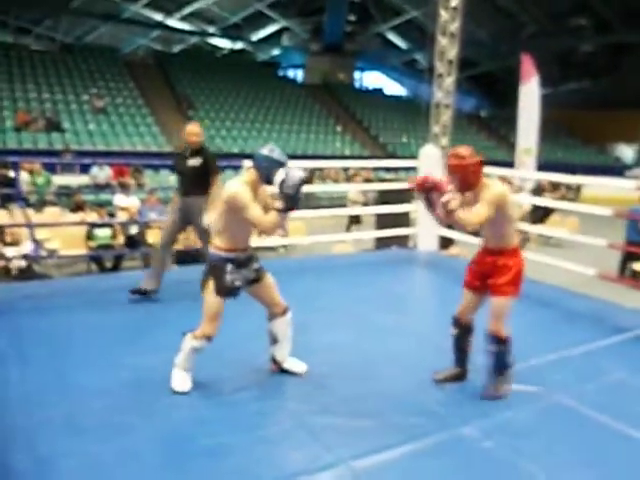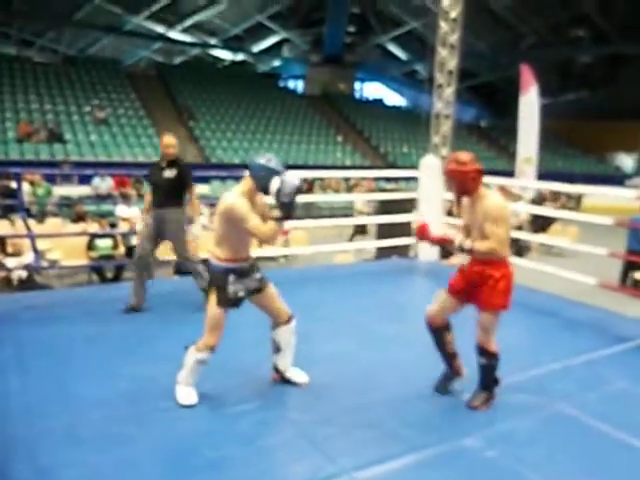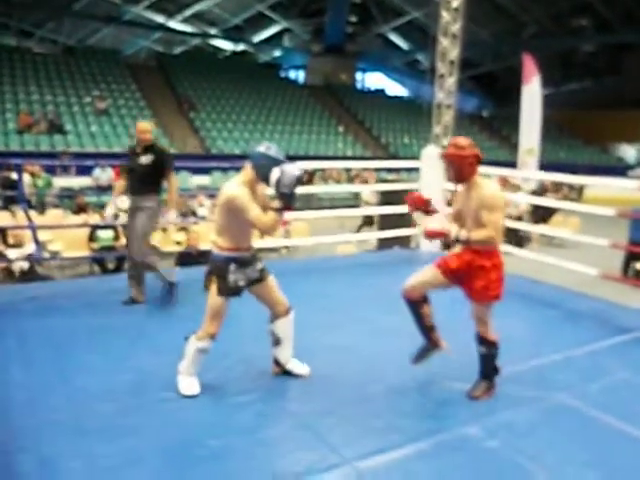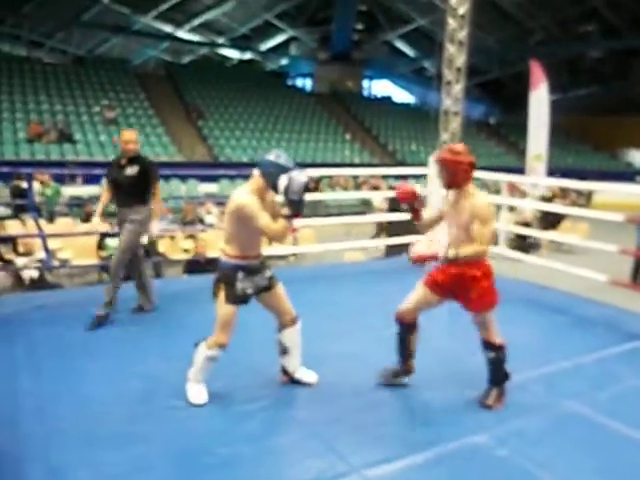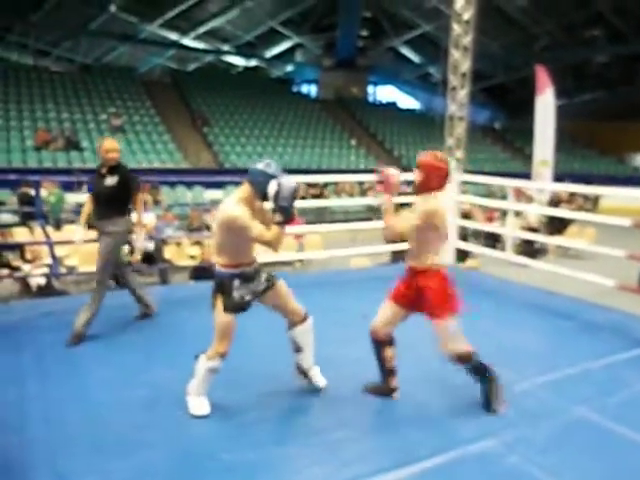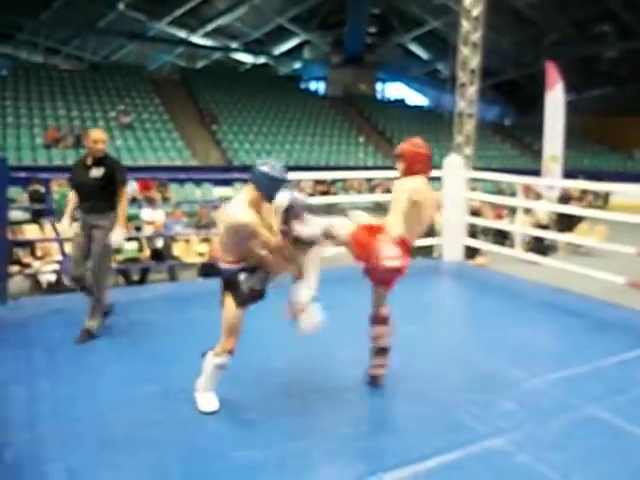
dt=0.2s
person 1, frame 1
left shoulder: (496, 191)
right shoulder: (470, 193)
left elbow: (469, 223)
right elbow: (448, 218)
left wrist: (446, 196)
right wrist: (428, 195)
left hip: (507, 260)
right hip: (485, 256)
left knee: (496, 325)
right knee: (462, 316)
left ankle: (500, 374)
right ankle: (460, 368)
person 1, frame 2
left shoulder: (494, 204)
right shoulder: (467, 202)
left elbow: (496, 248)
left wrist: (456, 241)
right wrist: (438, 236)
left hip: (494, 273)
right hip: (472, 268)
left knee: (485, 338)
right knee: (434, 318)
left ankle: (487, 389)
right ankle: (453, 367)
person 1, frame 3
left shoulder: (490, 193)
right shoulder: (463, 190)
left elbow: (493, 236)
left wrist: (452, 233)
right wrist: (429, 210)
left hip: (485, 263)
right hip: (462, 256)
left knee: (482, 326)
right knee: (412, 289)
left ankle: (488, 379)
right ankle: (432, 339)
person 1, frame 4
left shoulder: (481, 204)
right shoulder: (451, 198)
left elbow: (481, 248)
right elbow: (428, 225)
left wrist: (440, 254)
right wrist: (413, 206)
left hip: (473, 272)
right hip: (448, 270)
left knee: (488, 332)
right knee: (405, 312)
left ankle: (498, 384)
right ankle: (405, 365)
person 1, frame 5
left shoulder: (429, 204)
right shoulder: (427, 202)
left elbow: (394, 231)
left wrist: (387, 196)
left hip: (430, 280)
right hip: (414, 277)
left knee: (453, 347)
right knee: (378, 329)
left ankle: (487, 380)
right ankle: (389, 383)
person 1, frame 6
left shoulder: (411, 184)
right shoulder: (426, 189)
left elbow: (400, 218)
left wrist: (389, 246)
left hip: (389, 246)
right hip: (396, 252)
left knee: (333, 226)
right knee: (379, 310)
right ankle: (378, 364)
person 2, frame 1
left shoulder: (260, 189)
right shoulder: (237, 192)
left elbow: (275, 221)
right elbow: (267, 227)
left wrist: (288, 199)
right wrist: (286, 200)
left hip: (246, 258)
right hip: (222, 263)
left knee: (280, 308)
right knee: (208, 330)
left ankle: (280, 359)
right ankle: (182, 367)
person 2, frame 2
left shoulder: (257, 197)
right shoulder: (234, 202)
left elbow: (271, 229)
right elbow: (266, 237)
left wrist: (284, 205)
right wrist: (283, 208)
left hip: (247, 267)
right hip: (224, 273)
left knee: (285, 316)
right knee: (210, 340)
left ankle: (282, 368)
right ankle: (185, 382)
person 2, frame 3
left shoulder: (257, 187)
right shoulder: (235, 192)
left elbow: (270, 217)
right elbow: (267, 227)
left wrist: (284, 197)
right wrist: (283, 198)
left hip: (248, 257)
right hip: (226, 263)
left knee: (282, 308)
right knee: (210, 328)
left ankle: (283, 361)
right ankle: (187, 372)
person 2, frame 4
left shoulder: (265, 194)
right shoulder: (244, 201)
left elbow: (278, 226)
right elbow: (277, 235)
left wrist: (292, 203)
right wrist: (292, 205)
left hip: (257, 265)
right hip: (233, 271)
left knee: (289, 318)
right knee: (221, 338)
left ankle: (291, 369)
right ankle: (195, 380)
person 2, frame 5
left shoulder: (253, 201)
right shoulder: (233, 213)
left elbow: (270, 230)
right elbow: (272, 241)
left wrist: (281, 208)
right wrist: (282, 211)
left hip: (254, 271)
right hip: (231, 280)
left knee: (299, 315)
right knee: (220, 347)
left ankle: (305, 367)
right ankle: (196, 392)
person 2, frame 6
left shoulder: (256, 199)
right shoulder: (240, 214)
right elbow: (276, 246)
left hip: (255, 261)
right hip: (238, 274)
right knee: (229, 344)
right ankle: (204, 388)
person 3, frame 1
left shoulder: (207, 156)
right shoulder: (181, 155)
left elbow: (215, 184)
left wrist: (212, 210)
right wrist: (174, 203)
left hip: (199, 204)
right hip: (181, 204)
left knee: (209, 246)
right knee: (165, 244)
right ankle: (149, 286)
person 3, frame 2
left shoulder: (182, 168)
right shoulder: (156, 167)
left elbow: (192, 196)
right elbow: (151, 193)
right wrist: (144, 215)
left hip: (173, 216)
right hip: (154, 217)
left knee: (185, 259)
right knee: (141, 257)
right ankle: (138, 301)
person 3, frame 3
left shoulder: (159, 154)
right shoulder: (131, 153)
left elbow: (171, 181)
right elbow: (124, 178)
left wrist: (172, 208)
right wrist: (113, 201)
left hip: (149, 204)
right hip: (133, 204)
left knee: (139, 251)
right knee: (132, 251)
left ankle: (168, 279)
right ankle: (137, 293)
person 3, frame 4
left shoulder: (145, 164)
right shoulder: (114, 164)
left elbow: (156, 192)
right elbow: (108, 190)
left wrist: (155, 219)
right wrist: (97, 214)
left hip: (137, 216)
right hip: (122, 216)
left knee: (117, 264)
right knee: (135, 261)
left ankle: (105, 311)
right ankle: (146, 302)
person 3, frame 5
left shoulder: (125, 174)
right shoulder: (96, 174)
left elbow: (138, 204)
right elbow: (91, 201)
left wrist: (139, 233)
right wrist: (81, 225)
left hip: (117, 228)
right hip: (101, 227)
left knee: (101, 278)
right knee: (120, 272)
left ankle: (82, 328)
right ankle: (147, 306)
person 3, frame 6
left shoulder: (112, 165)
right shoulder: (79, 165)
left elbow: (123, 197)
right elbow: (75, 193)
left wrist: (121, 226)
right wrist: (67, 216)
left hip: (105, 222)
right hip: (84, 222)
left knee: (98, 276)
right knee: (76, 274)
left ankle: (92, 326)
right ankle: (102, 305)
